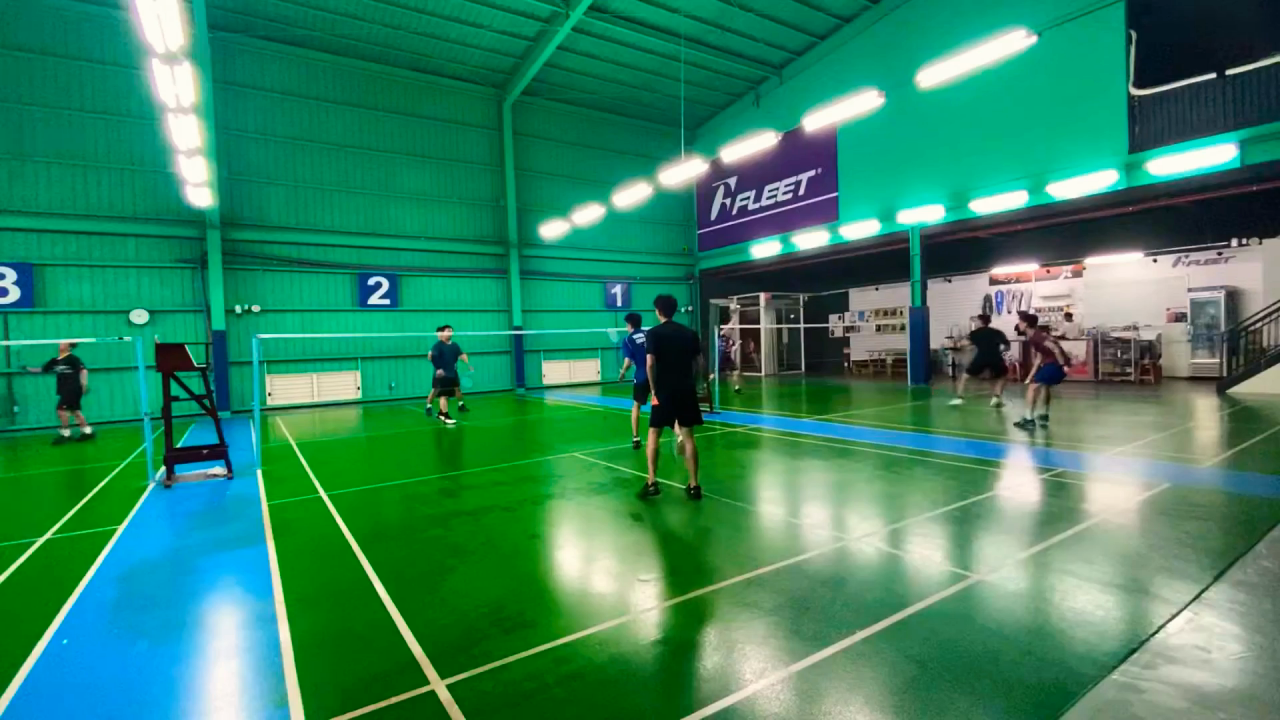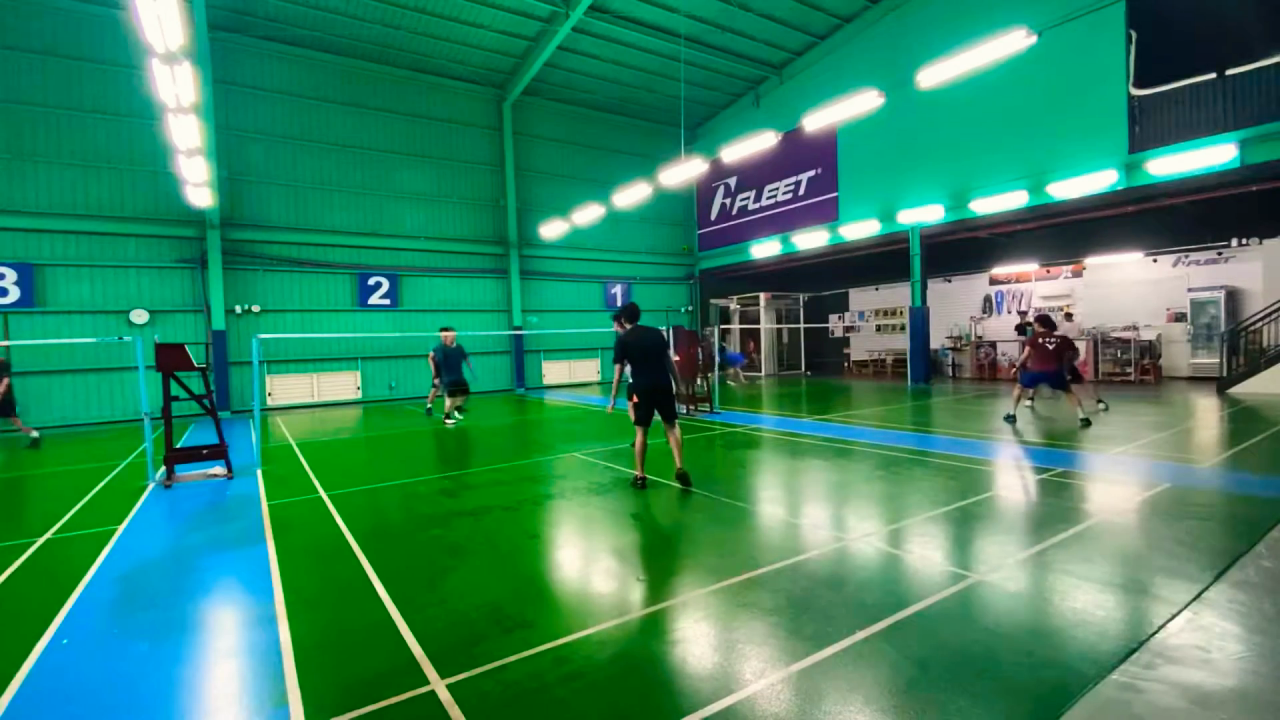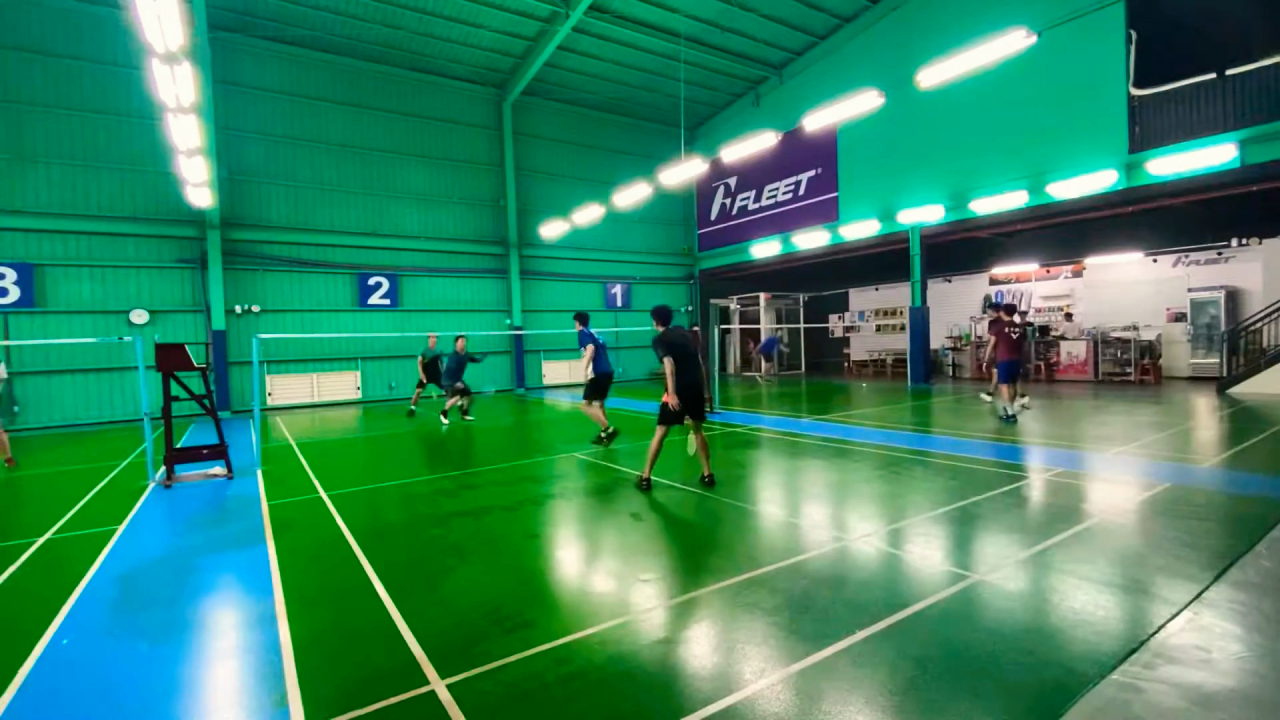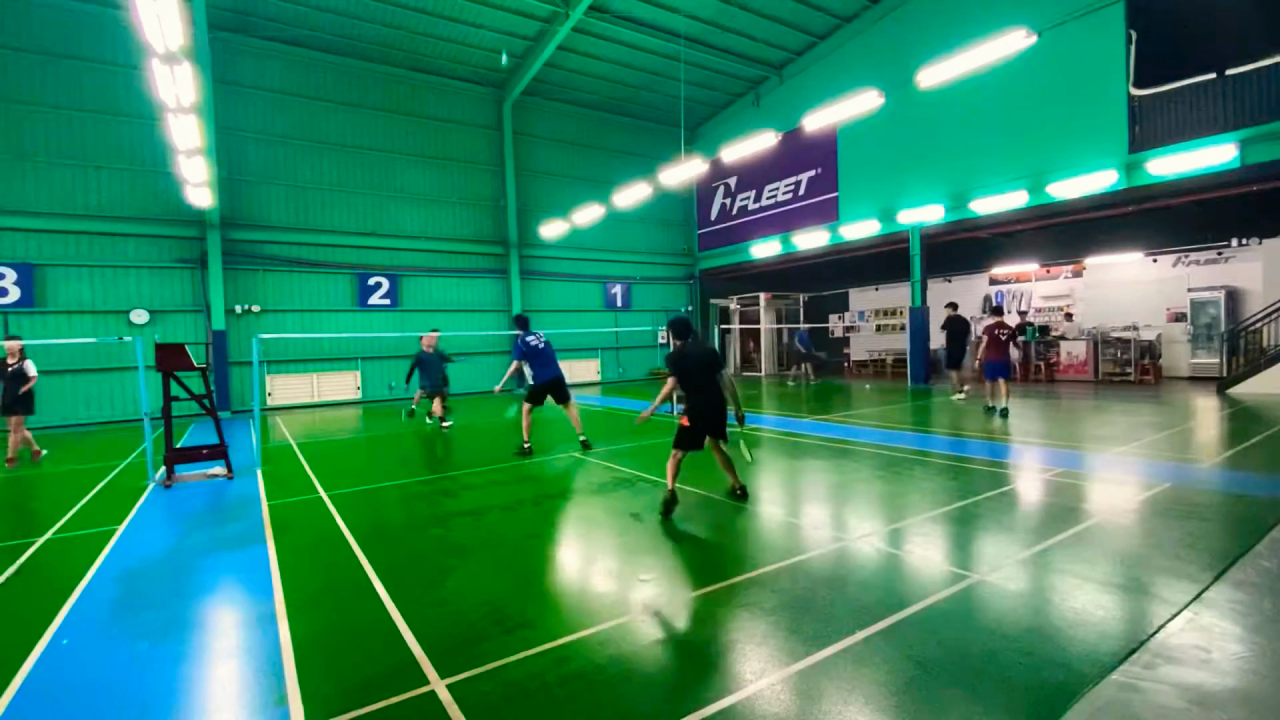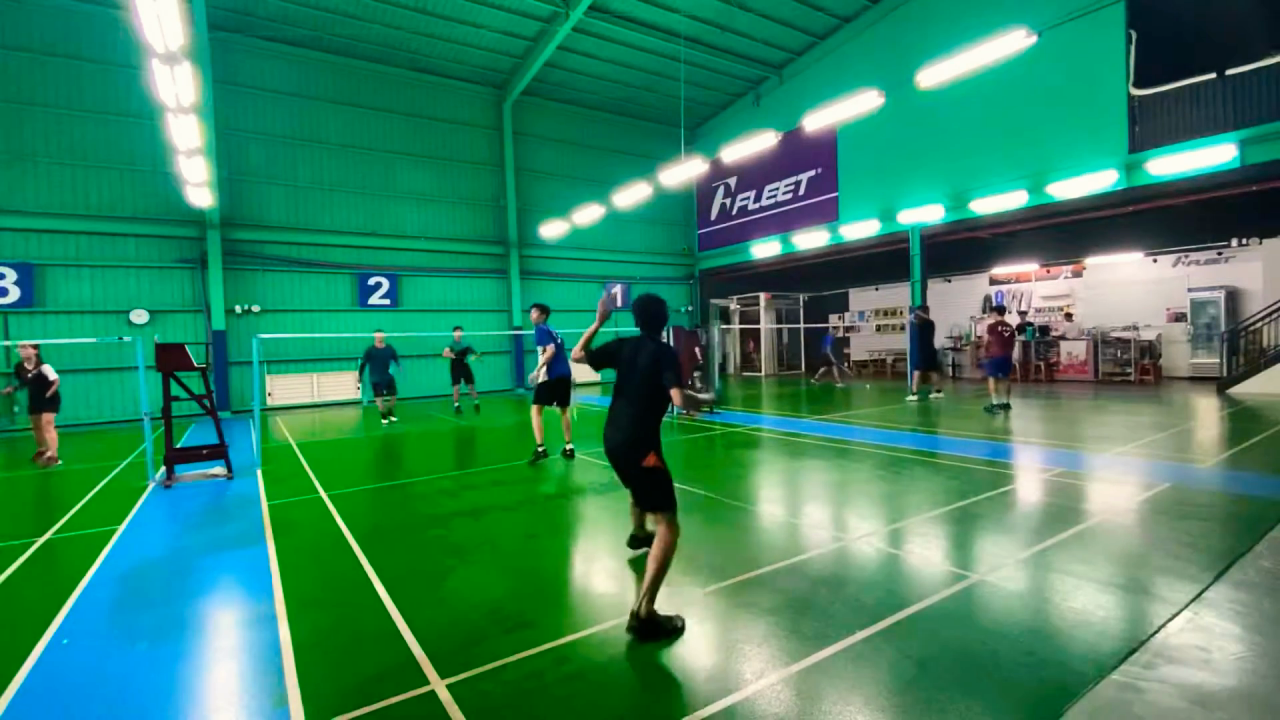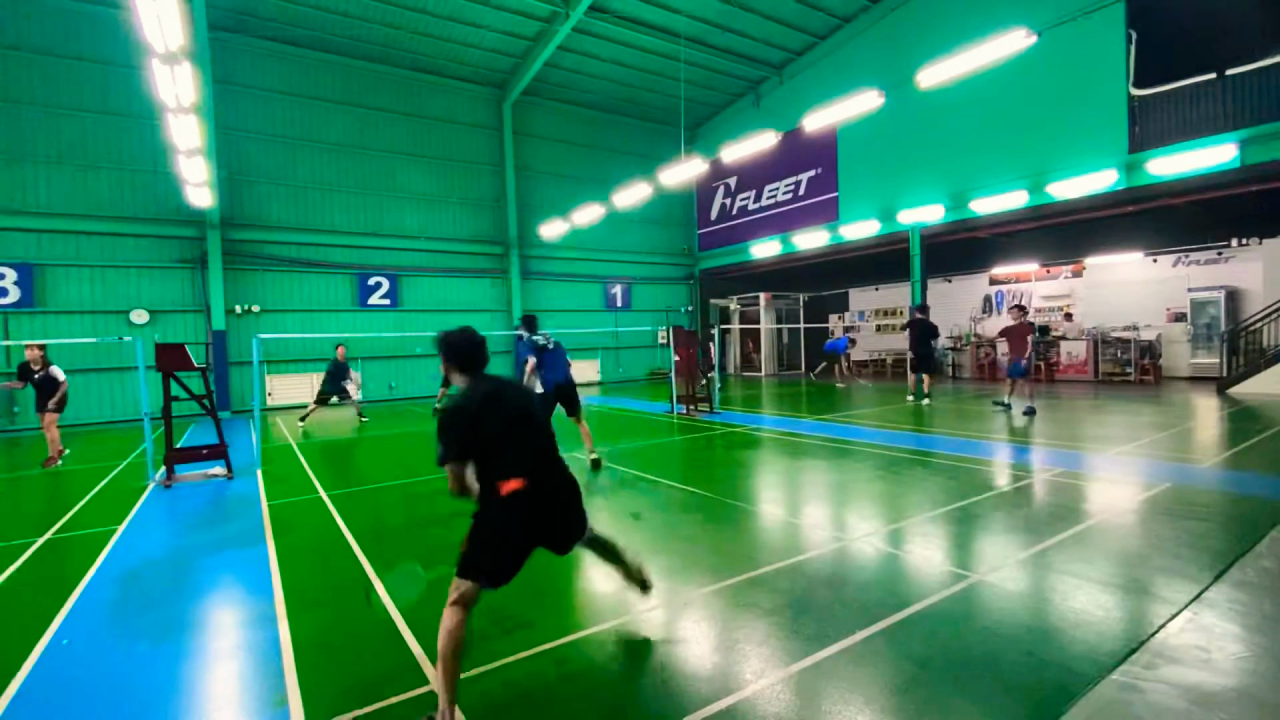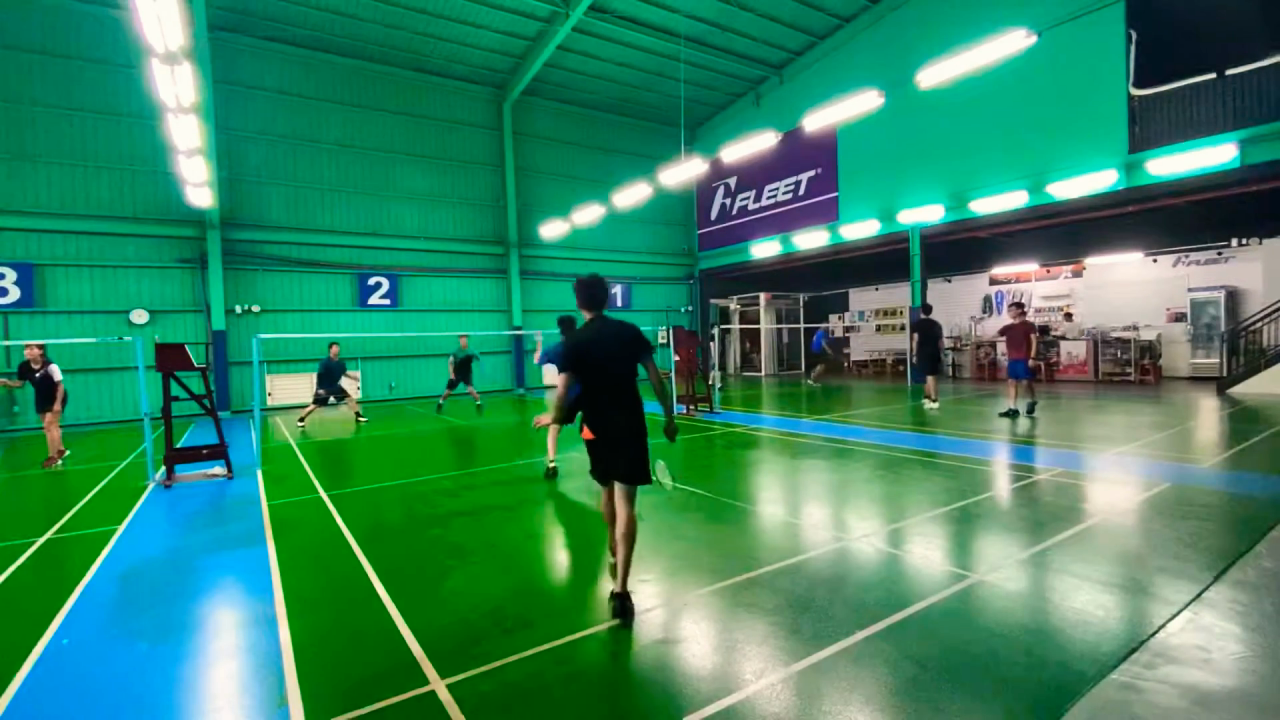
dt=0.7s
person 1, frame 1
left shoulder: (654, 333)
right shoulder: (690, 333)
left elbow: (650, 364)
right elbow: (699, 365)
left wrist: (653, 389)
left hip: (664, 391)
right hip: (687, 391)
left knee: (654, 434)
right knee: (688, 437)
left ankle: (651, 482)
right ankle: (694, 485)
person 1, frame 2
left shoulder: (623, 340)
right shoulder: (656, 333)
left elbow: (618, 371)
right elbow: (669, 361)
left wrist: (613, 398)
left hip: (642, 389)
right hip: (664, 386)
left knee: (641, 432)
right knee: (671, 428)
left ankle: (640, 476)
right ankle: (680, 469)
person 1, frame 3
left shoulder: (660, 339)
right shoulder: (685, 335)
left elbow: (669, 365)
right elbow: (699, 364)
left wrist: (672, 393)
right wrist: (703, 391)
left hip: (678, 390)
right hip: (696, 388)
left knee: (660, 433)
right knee: (697, 430)
left ankle: (645, 477)
right ankle: (707, 474)
person 1, frame 4
left shoulder: (676, 356)
right shoulder: (709, 351)
left elbow: (671, 385)
right elbow: (727, 381)
left wrist: (651, 409)
right wrist: (738, 408)
left hip: (695, 412)
right hip: (718, 409)
left knee: (677, 456)
right knee: (715, 446)
left ankle: (670, 492)
right ankle: (738, 487)
person 1, frame 5
left shoulder: (622, 346)
right shoulder: (665, 353)
left elbow: (578, 356)
right elbow: (679, 400)
left wrist: (598, 322)
left hip: (613, 440)
right hip: (640, 444)
left knee: (645, 491)
right knee: (668, 529)
left ankle: (638, 533)
person 1, frame 6
left shoulder: (454, 411)
right shoulder: (521, 390)
left elbow: (457, 484)
left wrist: (477, 493)
left hip: (513, 498)
right hip: (559, 490)
left knee: (459, 601)
right knee: (585, 539)
right ankle: (634, 575)
person 1, frame 7
left shoulder: (573, 341)
right shoulder: (630, 332)
left elbow: (563, 392)
right elbow: (656, 379)
left wrist: (553, 417)
right wrist: (669, 416)
left hip: (596, 427)
right hip: (631, 425)
left knee: (608, 491)
right knee: (626, 504)
left ankle: (616, 554)
right ankle: (620, 591)
